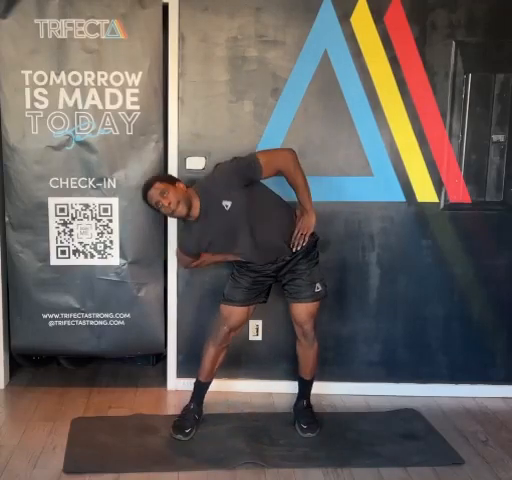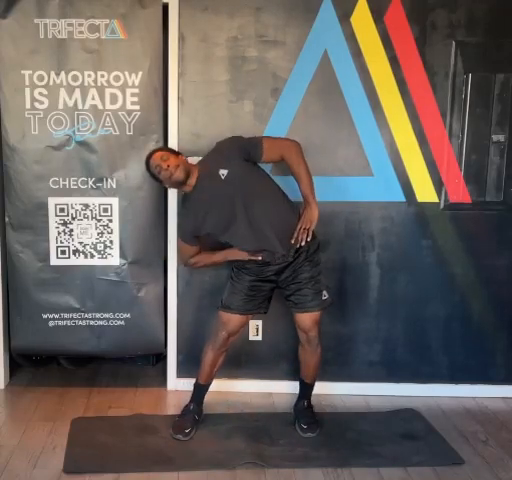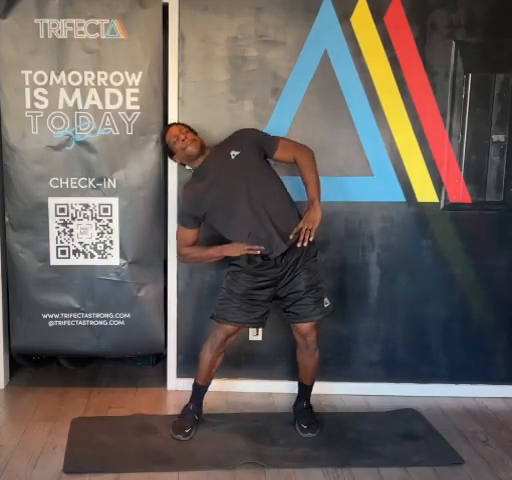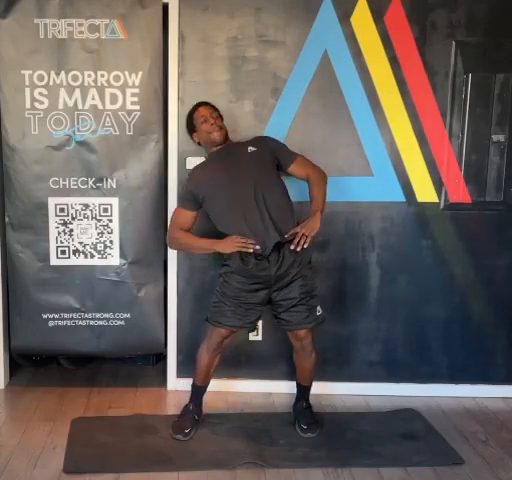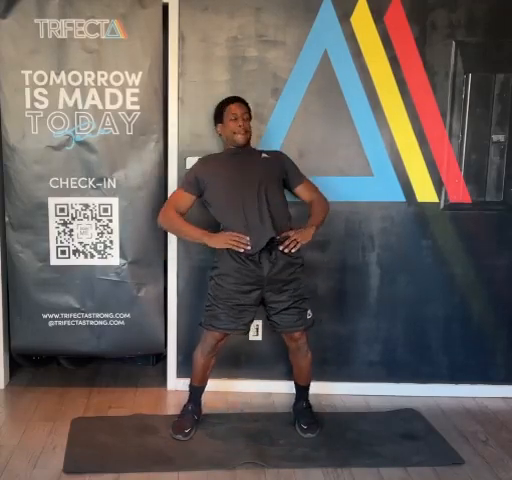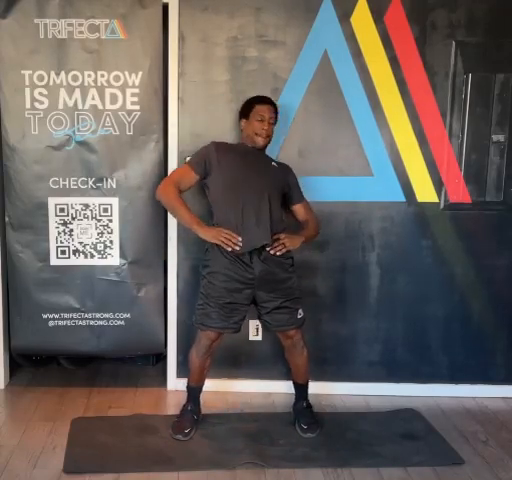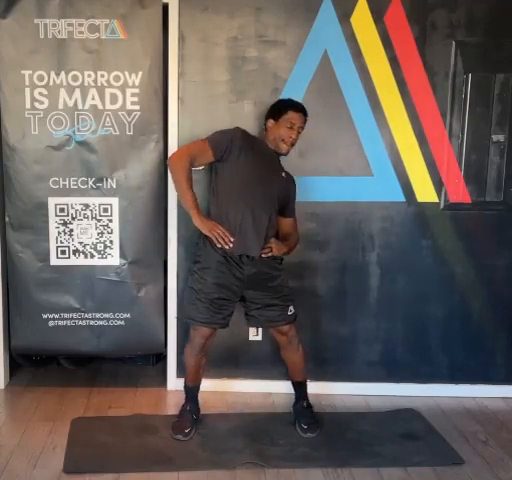
dt=0.3s
person 1, frame 1
left shoulder: (225, 177)
right shoulder: (191, 236)
left elbow: (286, 157)
right elbow: (188, 261)
left wrist: (307, 211)
right wrist: (228, 255)
left hip: (297, 252)
right hip: (251, 265)
left knee: (305, 328)
right knee: (224, 330)
left ankle: (303, 403)
right ankle: (194, 406)
person 1, frame 2
left shoulder: (227, 152)
right shoulder: (189, 215)
left elbow: (289, 147)
right elbow: (190, 258)
left wrist: (311, 204)
right wrist: (232, 253)
left hip: (299, 255)
right hip: (253, 267)
left knee: (309, 332)
right knee: (223, 334)
left ankle: (304, 403)
right ankle: (194, 406)
person 1, frame 3
left shoulder: (243, 141)
right shoulder: (192, 195)
left elbow: (303, 154)
right elbow: (185, 250)
left wrist: (314, 206)
right wrist: (226, 249)
left hip: (295, 256)
right hip: (250, 268)
left knee: (306, 336)
right knee: (220, 335)
left ankle: (303, 404)
right ankle: (193, 407)
person 1, frame 4
left shoulder: (262, 146)
right shoulder: (198, 178)
left elbow: (314, 173)
right elbow: (175, 235)
left wrist: (315, 217)
right wrist: (220, 244)
left hip: (290, 259)
right hip: (243, 267)
left knee: (302, 338)
right knee: (217, 336)
left ankle: (302, 404)
right ankle: (194, 406)
person 1, frame 5
left shoulder: (276, 160)
right shoulder: (206, 167)
left elbow: (318, 201)
right elbow: (167, 215)
left wrist: (309, 229)
right wrist: (210, 237)
left hip: (282, 261)
right hip: (235, 263)
left knee: (297, 339)
right knee: (212, 338)
left ankle: (302, 404)
right ankle: (193, 407)
person 1, frame 6
left shoulder: (282, 171)
right shoulder: (215, 153)
left elbow: (311, 221)
right elbow: (166, 189)
left wrist: (299, 238)
right wrist: (202, 228)
left hip: (274, 263)
right hip: (227, 261)
left knee: (293, 337)
right knee: (207, 338)
left ankle: (302, 404)
right ankle: (191, 407)
person 1, frame 7
left shoulder: (286, 179)
right shoulder: (236, 141)
left elbow: (290, 232)
right elbow: (179, 160)
left wrist: (283, 245)
right wrist: (198, 217)
left hip: (265, 265)
right hip: (219, 259)
left knee: (287, 334)
right knee: (200, 335)
left ankle: (302, 404)
right ankle: (190, 407)
